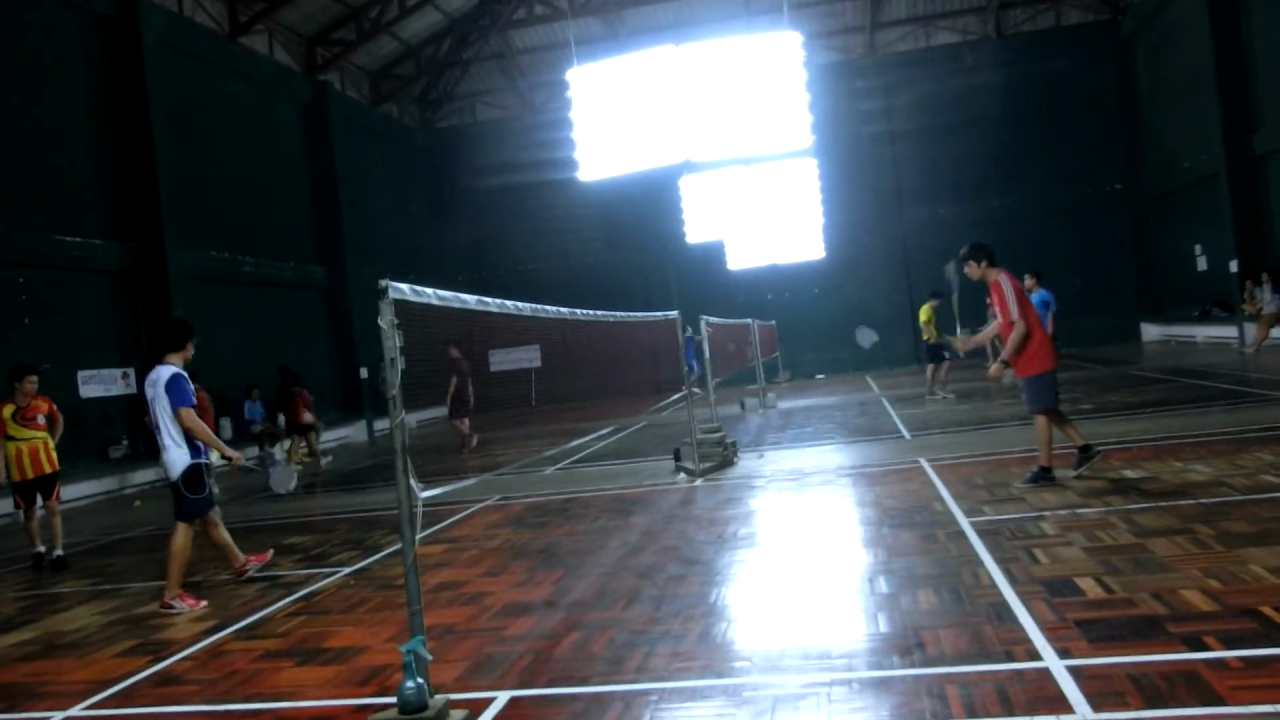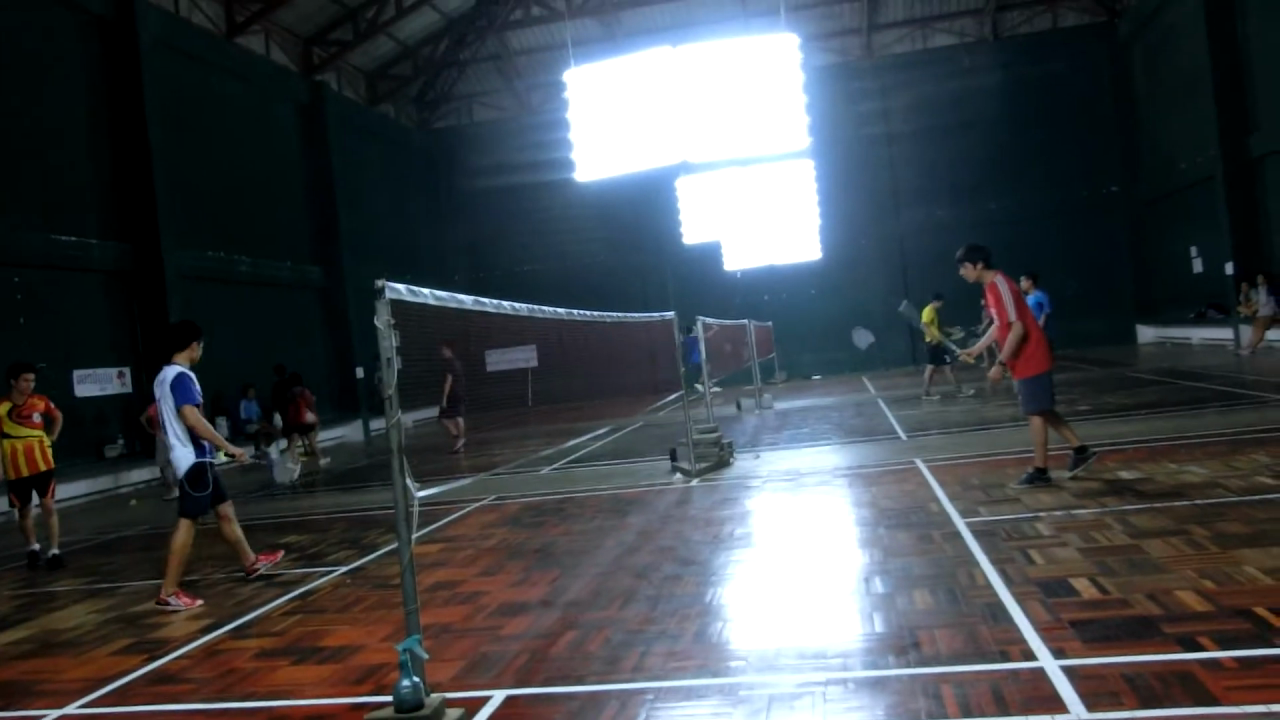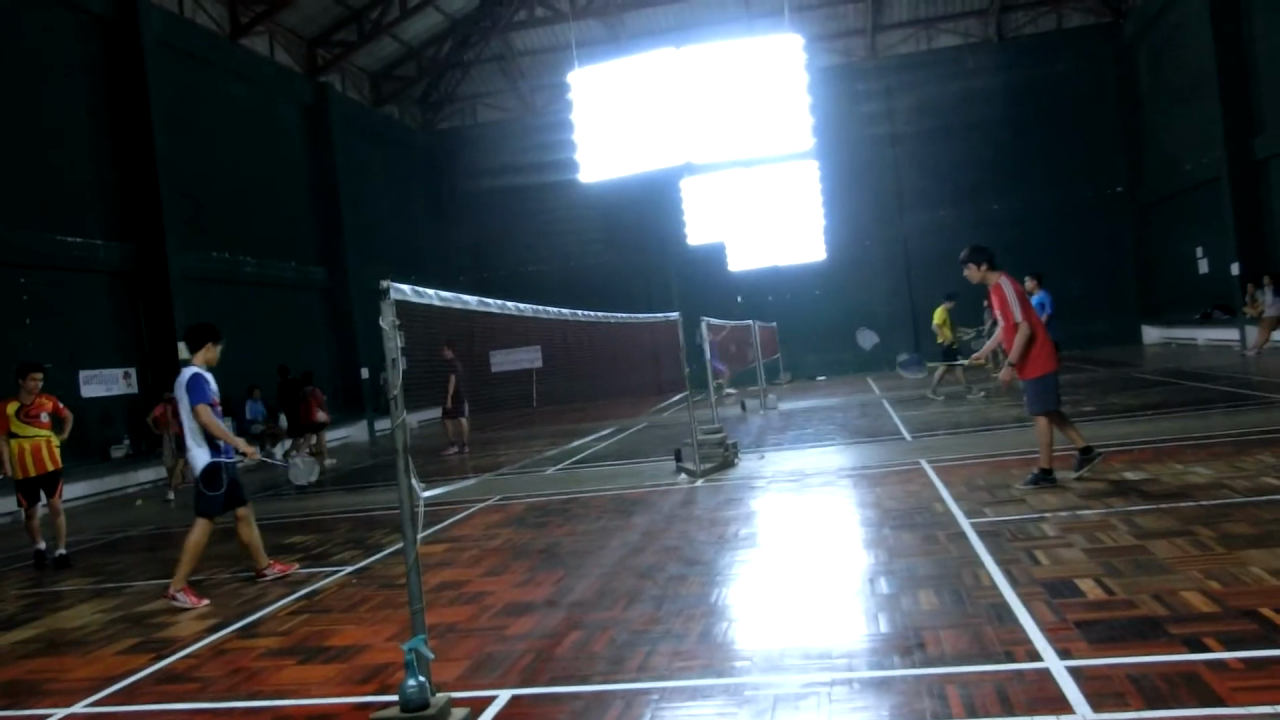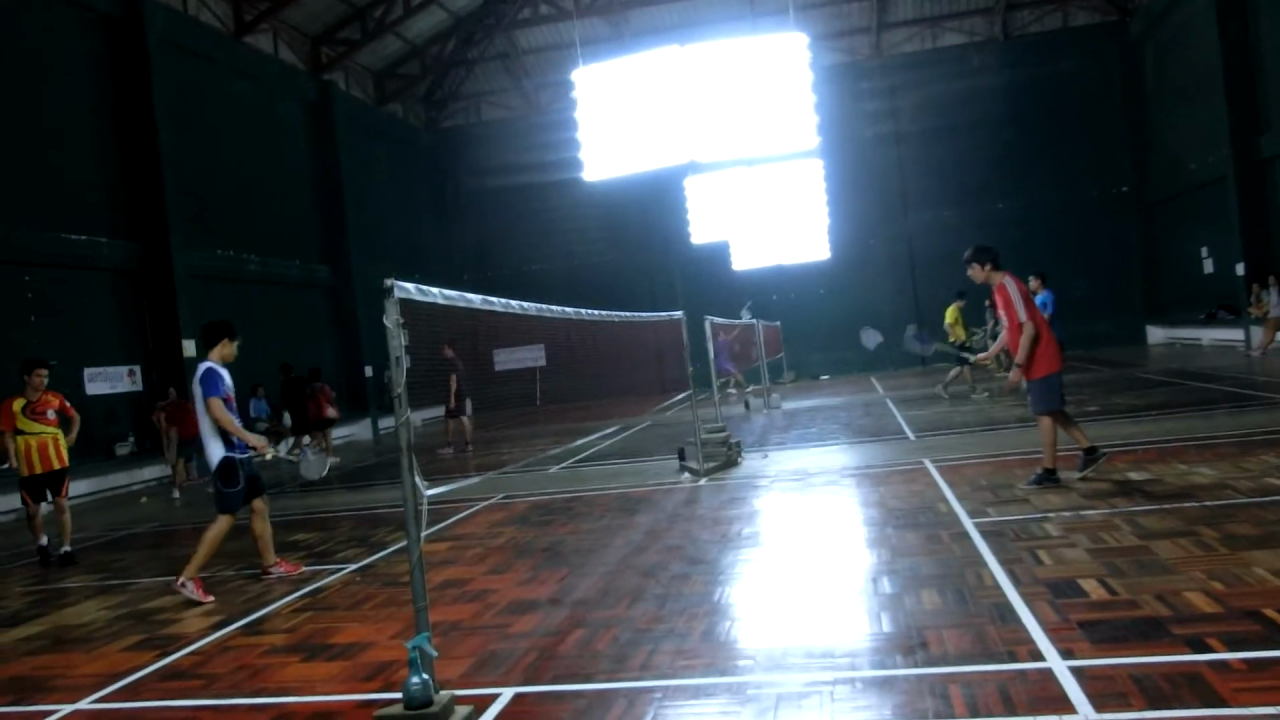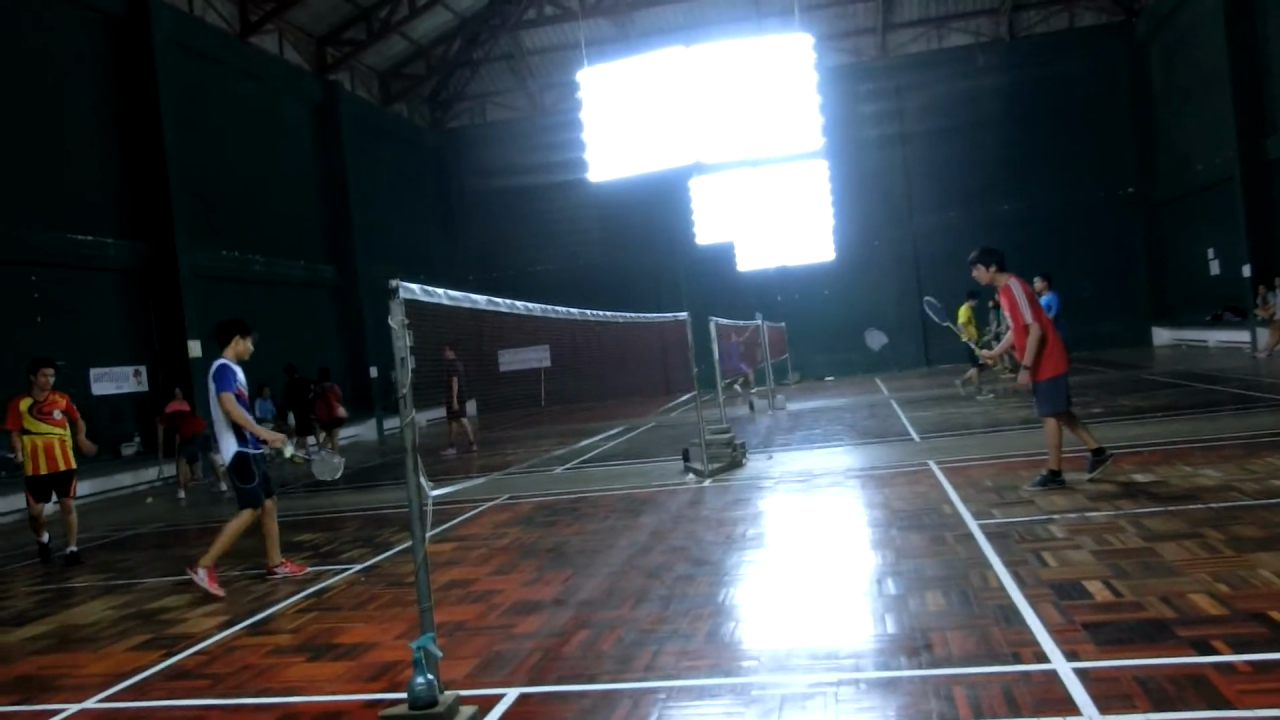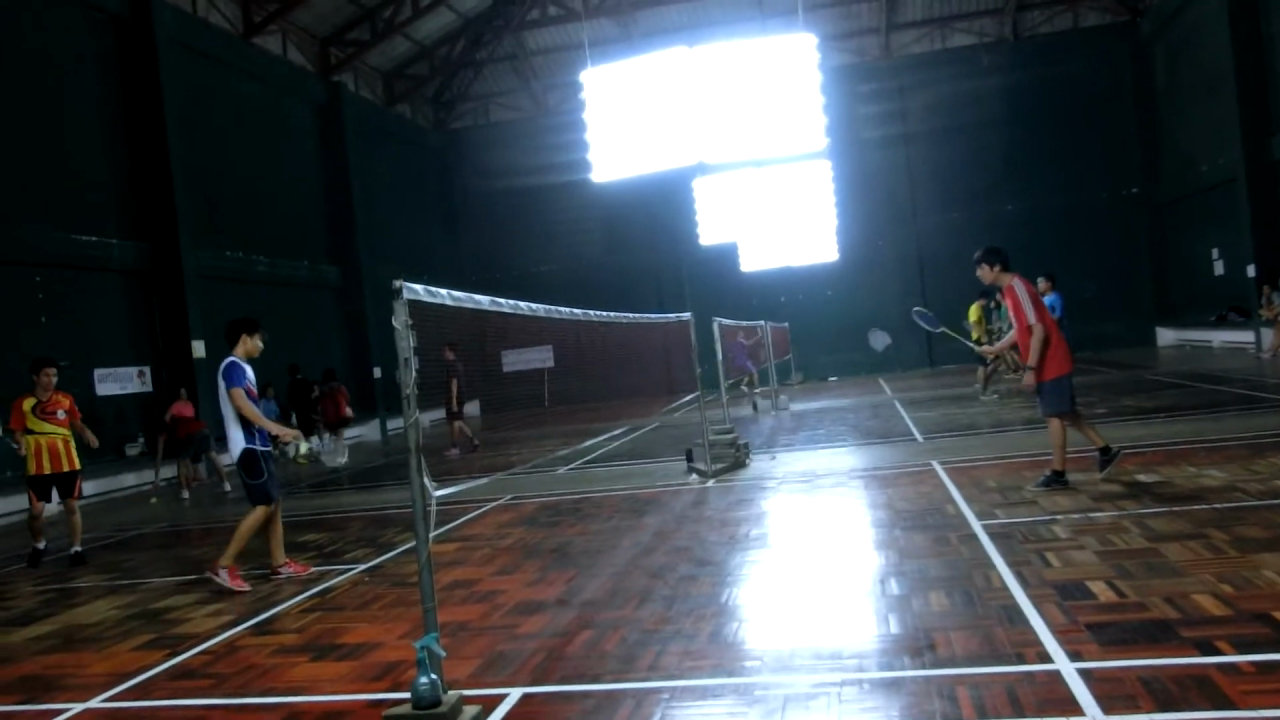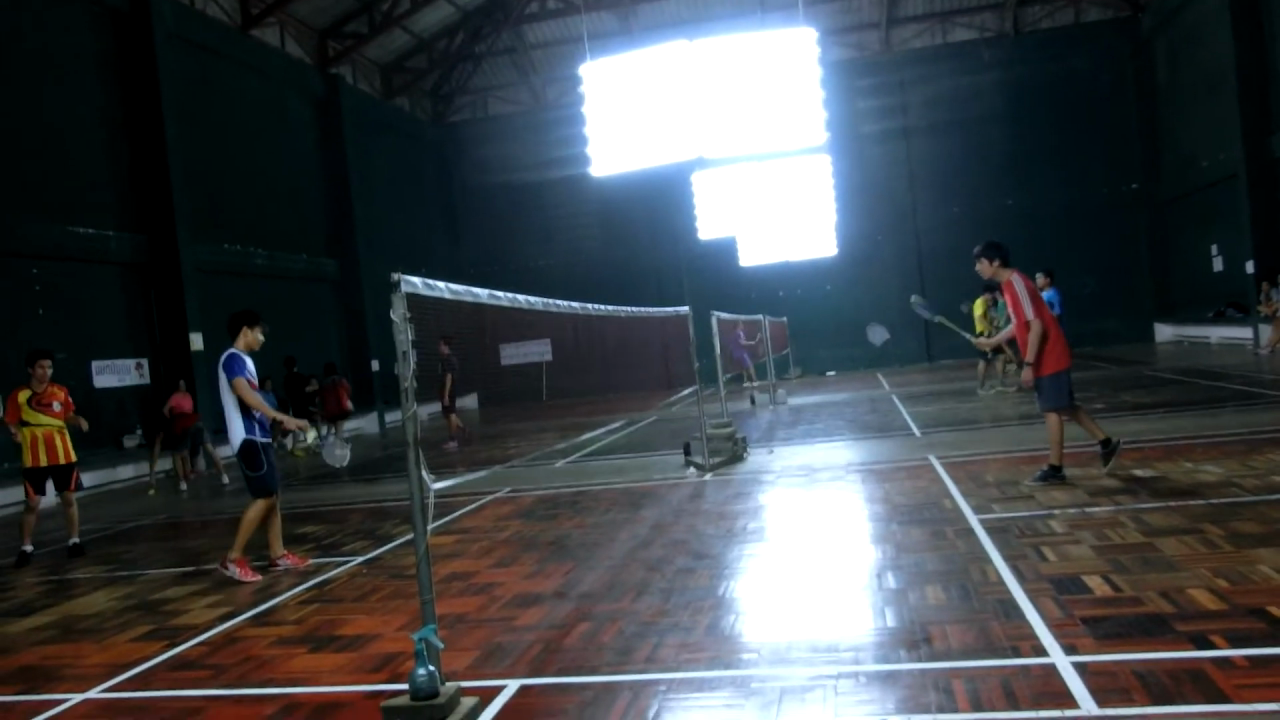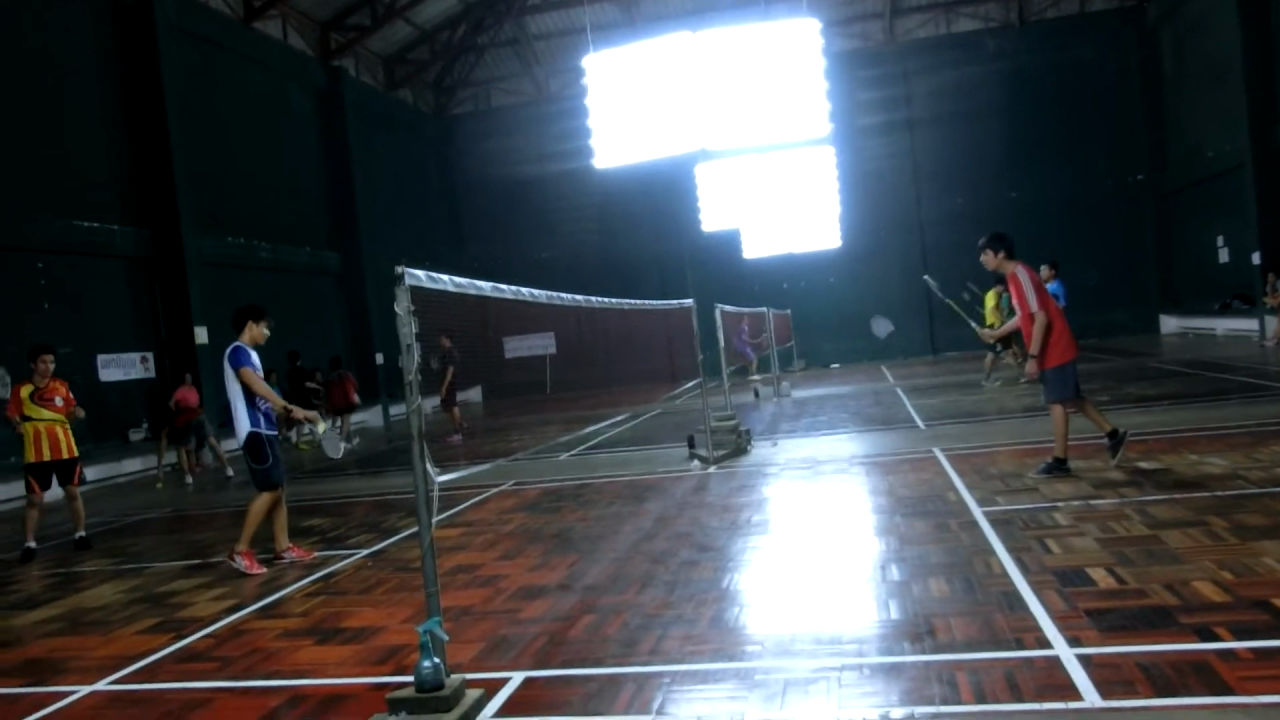
dt=0.1s
person 1, frame 1
left shoulder: (154, 377)
right shoulder: (176, 377)
right elbow: (188, 420)
right wrist: (225, 449)
left hip: (178, 459)
right hip: (188, 461)
left knee: (212, 517)
right knee: (185, 524)
left ankle: (241, 563)
right ankle: (172, 594)
person 1, frame 2
left shoulder: (164, 377)
right shoulder: (181, 377)
right elbow: (191, 419)
right wrist: (227, 445)
left hip: (198, 458)
right hip: (194, 460)
left knee: (225, 511)
right knee: (188, 521)
left ankle: (252, 561)
right ankle: (168, 591)
person 1, frame 3
left shoulder: (189, 377)
right shoulder: (197, 378)
right elbow: (205, 418)
left wrist: (232, 442)
right wrist: (239, 444)
left hip: (218, 458)
right hip: (211, 460)
left knee: (244, 513)
right knee: (204, 521)
left ankle: (264, 566)
right ankle: (177, 587)
person 1, frame 4
left shoulder: (214, 373)
right shoulder: (211, 373)
right elbow: (217, 412)
left wrist: (249, 438)
right wrist: (251, 438)
left hip: (237, 452)
right hip: (227, 454)
left knee: (259, 505)
right knee: (227, 516)
left ankle: (271, 563)
right ankle: (187, 577)
person 1, frame 5
left shoulder: (231, 370)
right shoulder: (224, 369)
right elbow: (229, 407)
left wrist: (262, 433)
right wrist: (263, 432)
left hip: (250, 448)
right hip: (240, 450)
left knee: (268, 504)
right knee: (249, 511)
left ankle: (276, 564)
right ankle: (203, 566)
person 1, frame 6
left shoulder: (242, 369)
right shoulder: (232, 366)
right elbow: (240, 404)
left wrist: (281, 430)
right wrist: (274, 428)
left hip: (259, 446)
right hip: (248, 448)
left knee: (274, 504)
right knee: (263, 505)
left ankle: (279, 563)
right ankle: (224, 564)
person 1, frame 7
left shoulder: (243, 361)
right shoulder: (233, 358)
right elbow: (245, 393)
left wrist: (289, 421)
right wrist: (280, 417)
left hip: (259, 437)
right hip: (249, 439)
left knee: (272, 496)
right knee: (264, 497)
left ankle: (278, 555)
right ankle: (233, 557)
person 1, frame 8
left shoulder: (250, 355)
right shoulder: (238, 351)
right elbow: (254, 384)
left wrist: (299, 413)
right wrist: (288, 407)
left hip: (266, 430)
right hip: (254, 431)
left knee: (278, 489)
right knee: (269, 490)
left ankle: (283, 548)
right ankle: (240, 550)
person 2, frame 1
left shoulder: (1004, 284)
right shoulder: (997, 284)
left elbow: (1020, 328)
left wrist: (1001, 362)
right wrist: (974, 340)
left hip: (1034, 358)
right hip: (1033, 358)
left knee: (1040, 412)
right knee: (1046, 410)
left ankle: (1045, 471)
right ankle: (1084, 449)
person 2, frame 2
left shoulder: (1000, 285)
right shoulder: (992, 286)
left elbow: (1017, 329)
left wrist: (1000, 364)
right wrist: (976, 349)
left hip: (1029, 360)
right hip: (1029, 359)
left knee: (1035, 413)
right knee: (1042, 411)
left ankle: (1040, 471)
right ankle: (1080, 450)
person 2, frame 3
left shoulder: (1005, 287)
right shoulder: (996, 288)
left elbow: (1024, 329)
left wrist: (1009, 365)
right wrist: (984, 352)
left hip: (1035, 361)
right hip: (1034, 361)
left knee: (1040, 414)
right knee: (1048, 411)
left ankle: (1045, 472)
right ankle: (1085, 451)
person 2, frame 4
left shoulder: (1009, 287)
right shoulder: (1000, 288)
left elbow: (1029, 329)
left wrist: (1017, 366)
right wrist: (990, 353)
left hip: (1039, 361)
right hip: (1040, 360)
left knee: (1044, 414)
right knee: (1052, 411)
left ankle: (1049, 472)
right ankle: (1090, 451)
person 2, frame 5
left shoulder: (1014, 288)
right shoulder: (1005, 289)
left elbow: (1035, 330)
left wrist: (1025, 368)
right wrist: (995, 352)
left hip: (1046, 362)
right hip: (1046, 362)
left knee: (1049, 415)
right knee: (1059, 413)
left ankle: (1054, 474)
right ankle: (1097, 452)
person 2, frame 6
left shoulder: (1018, 289)
right shoulder: (1010, 289)
left elbow: (1038, 331)
left wrist: (1029, 369)
right wrist: (995, 349)
left hip: (1049, 362)
right hip: (1051, 361)
left knee: (1053, 415)
right knee: (1066, 412)
left ankle: (1058, 474)
right ankle: (1105, 451)
person 2, frame 7
left shoulder: (1017, 284)
right shoulder: (1009, 284)
left elbow: (1036, 327)
left wrist: (1028, 365)
right wrist: (992, 342)
left hip: (1047, 357)
right hip: (1050, 356)
left knee: (1051, 410)
right knee: (1065, 406)
left ankle: (1055, 469)
right ankle: (1106, 444)
person 2, frame 8
left shoulder: (1021, 276)
right shoulder: (1014, 276)
left elbow: (1041, 319)
left wrist: (1032, 357)
right wrist: (996, 333)
left hip: (1053, 349)
right hip: (1056, 347)
left knee: (1056, 402)
right knee: (1071, 398)
left ankle: (1060, 462)
right ankle: (1113, 435)
person 3, frame 1
left shoulder: (44, 403)
left elbow: (58, 420)
left wrist: (54, 441)
left hip: (47, 465)
right hip: (21, 470)
left knee: (52, 507)
right knee: (29, 512)
left ankle: (58, 553)
right ankle: (38, 551)
person 3, frame 2
left shoulder: (41, 401)
left elbow: (57, 417)
left wrist: (52, 436)
left hip: (42, 463)
left knee: (48, 505)
right knee: (24, 511)
left ankle: (54, 552)
right ankle: (33, 549)
person 3, frame 3
left shoulder: (49, 401)
left elbow: (68, 416)
left wrist: (63, 435)
left hip: (49, 463)
right hip: (23, 468)
left knee: (56, 506)
right knee: (30, 511)
left ankle: (61, 551)
right ankle: (39, 548)
person 3, frame 4
left shoulder: (55, 399)
left elbow: (74, 417)
left wrist: (71, 436)
left hip: (57, 461)
right hip: (29, 465)
left knee: (61, 504)
right knee: (33, 509)
left ankle: (65, 549)
right ankle: (42, 542)
person 3, frame 5
left shoulder: (62, 399)
right shoulder: (19, 404)
left elbow: (78, 421)
right elbow: (15, 433)
left wrist: (82, 440)
right wrist: (18, 451)
left hip: (63, 462)
right hip: (35, 466)
left knee: (68, 505)
right knee: (35, 511)
left ankle: (72, 549)
right ankle: (42, 538)
person 3, frame 6
left shoulder: (66, 399)
right shoulder: (22, 403)
left elbow: (76, 424)
right elbow: (18, 432)
left wrist: (87, 434)
right wrist: (22, 445)
left hip: (67, 462)
right hip: (38, 466)
left knee: (72, 506)
right knee: (36, 510)
left ankle: (76, 549)
right ankle: (38, 544)
person 3, frame 7
left shoulder: (61, 391)
right shoulder: (18, 395)
left elbow: (69, 417)
right elbow: (13, 424)
left wrist: (78, 421)
right wrist: (16, 433)
left hip: (63, 454)
right hip: (34, 458)
left knee: (68, 498)
right knee: (32, 504)
left ankle: (74, 541)
right ankle: (26, 548)
person 3, frame 8
left shoulder: (62, 387)
right shoulder: (20, 390)
left elbow: (70, 412)
right elbow: (14, 418)
left wrist: (77, 413)
right wrist: (18, 426)
left hip: (65, 449)
right hip: (36, 453)
left knee: (73, 492)
right knee: (34, 499)
left ankle: (80, 534)
right ankle: (29, 544)
